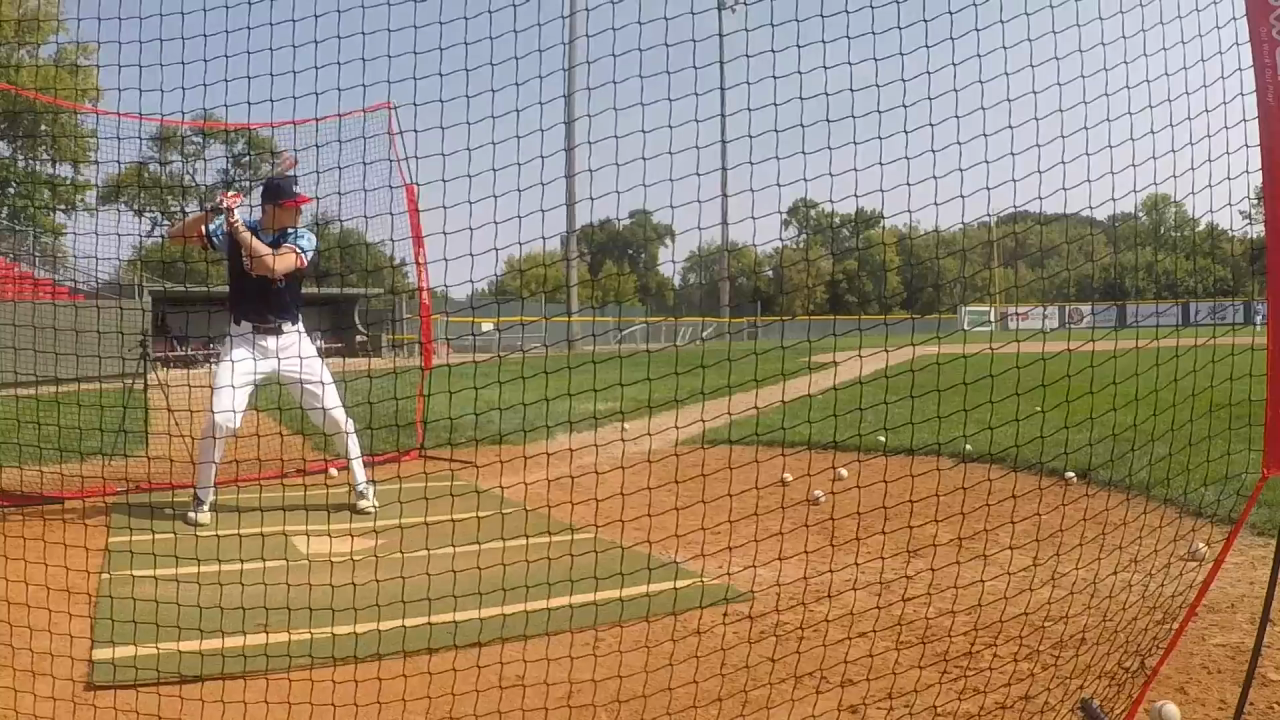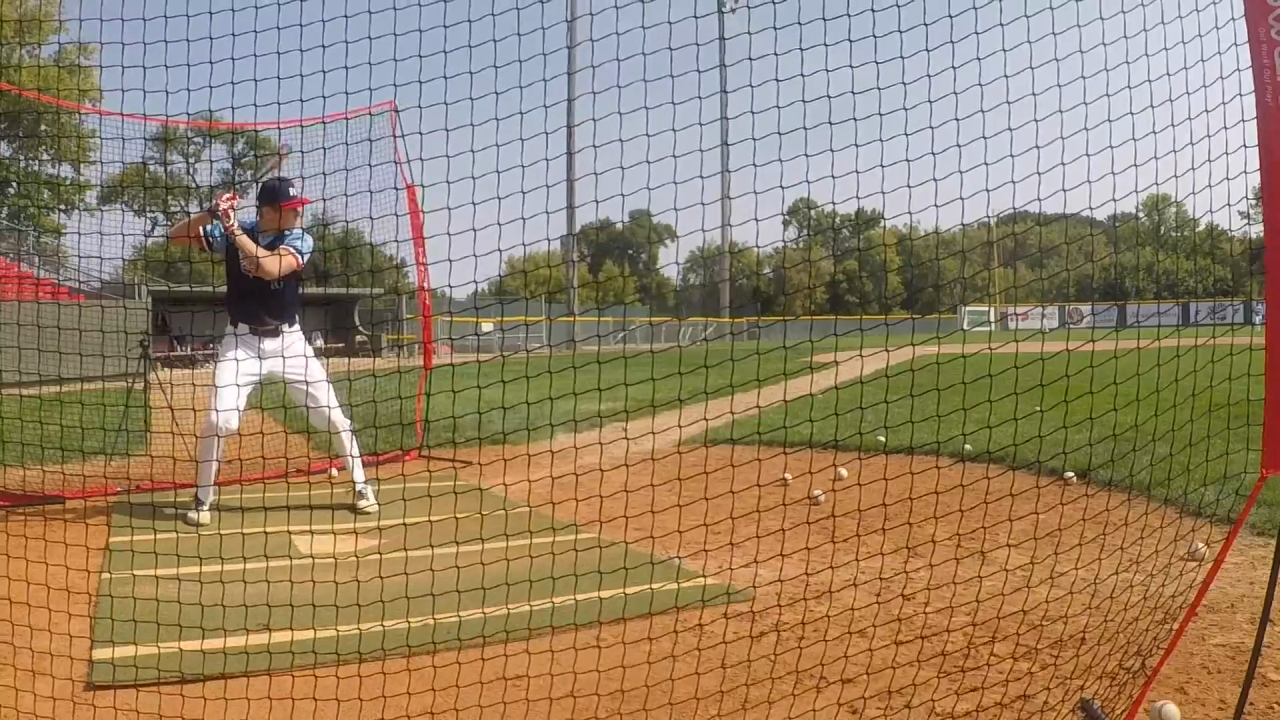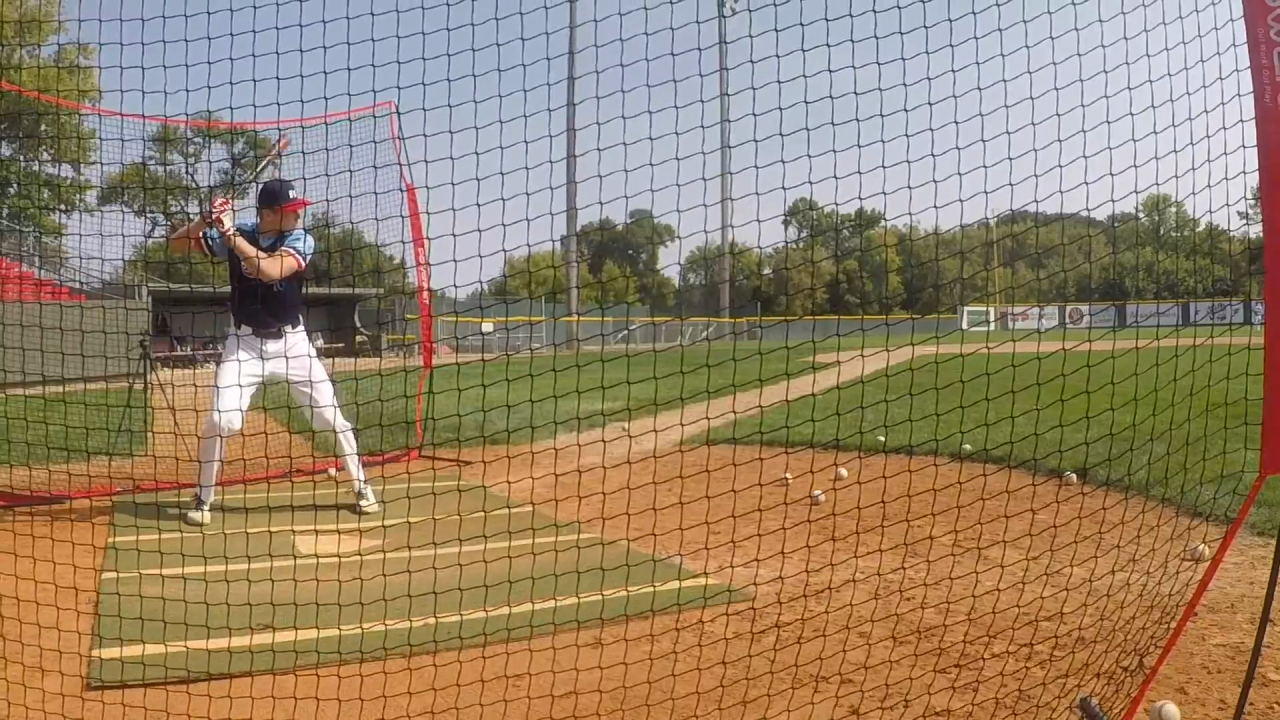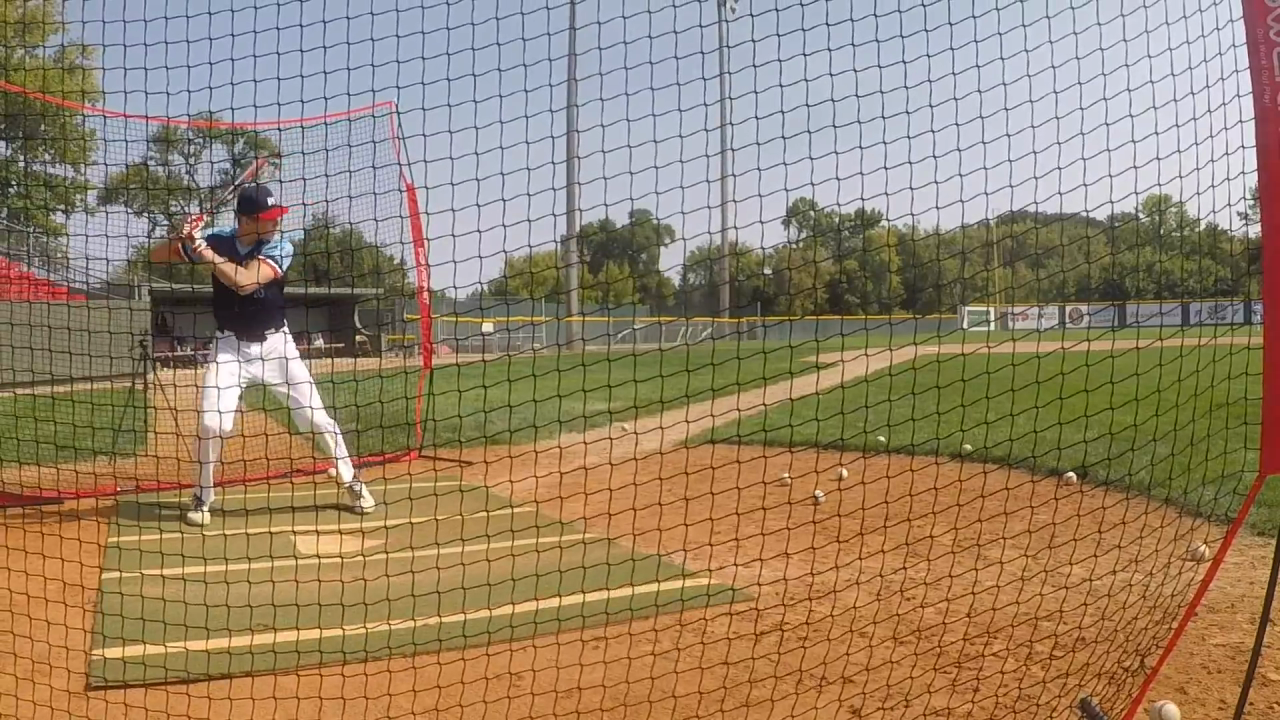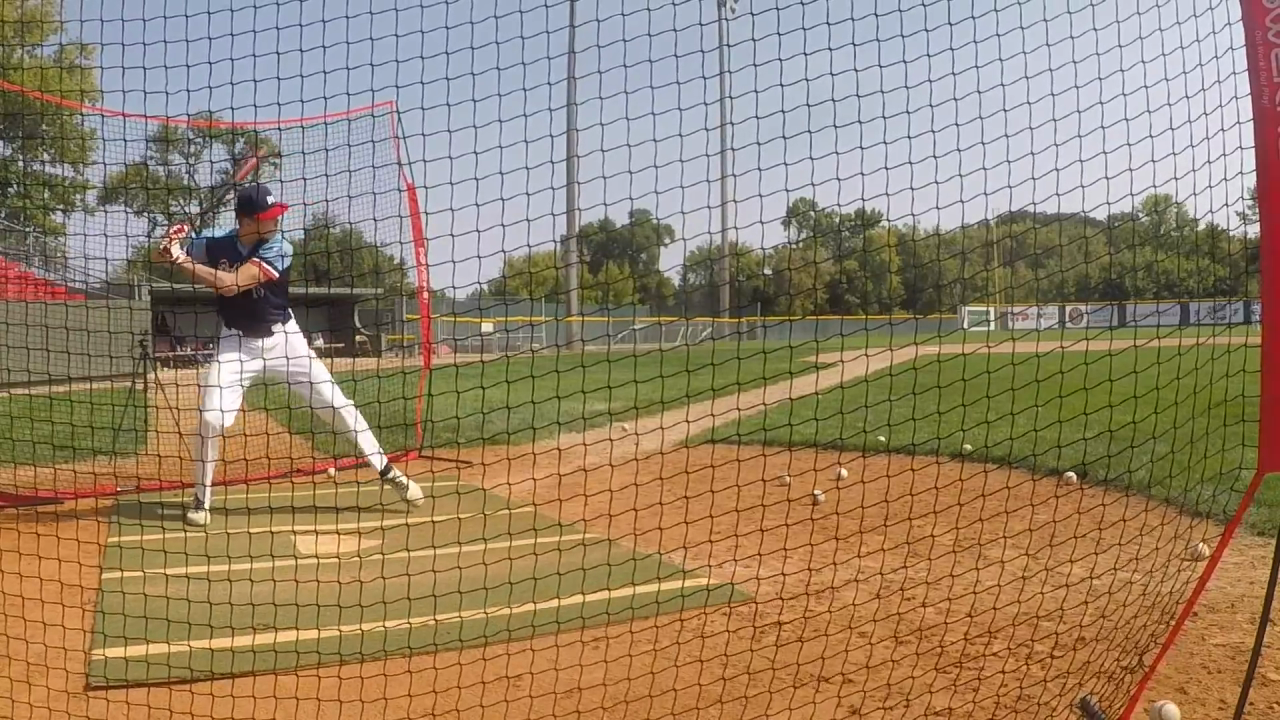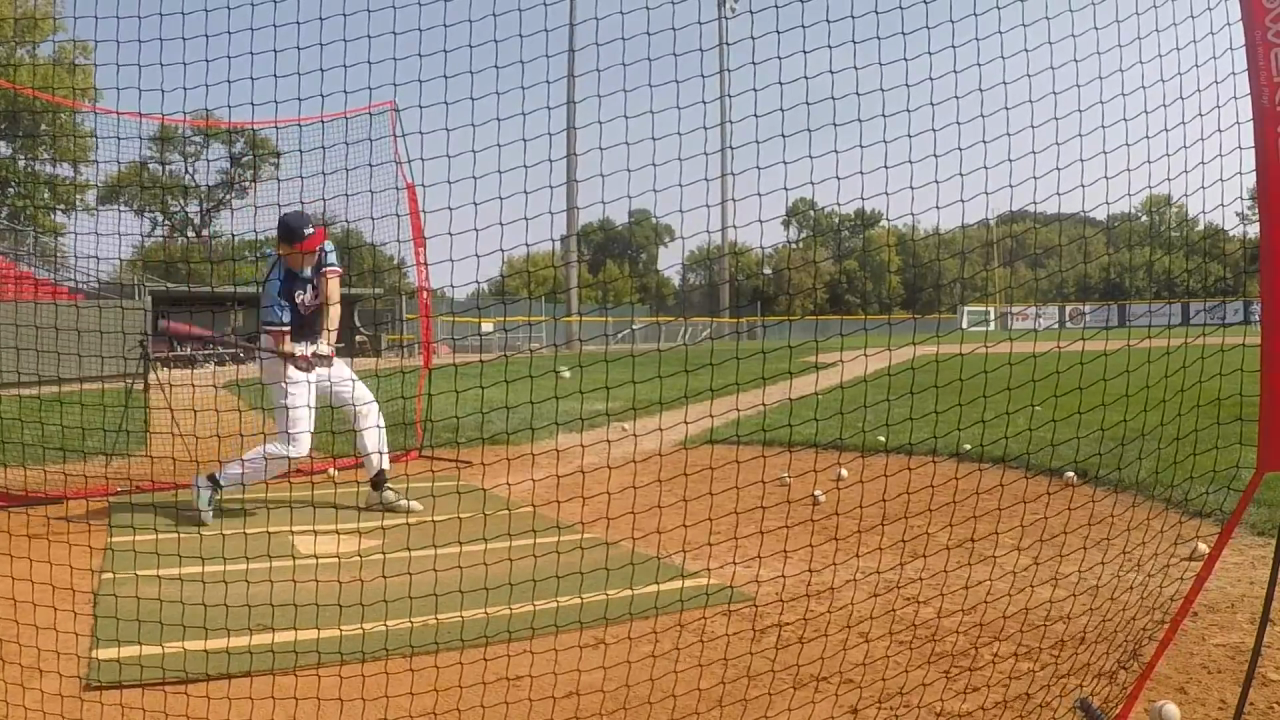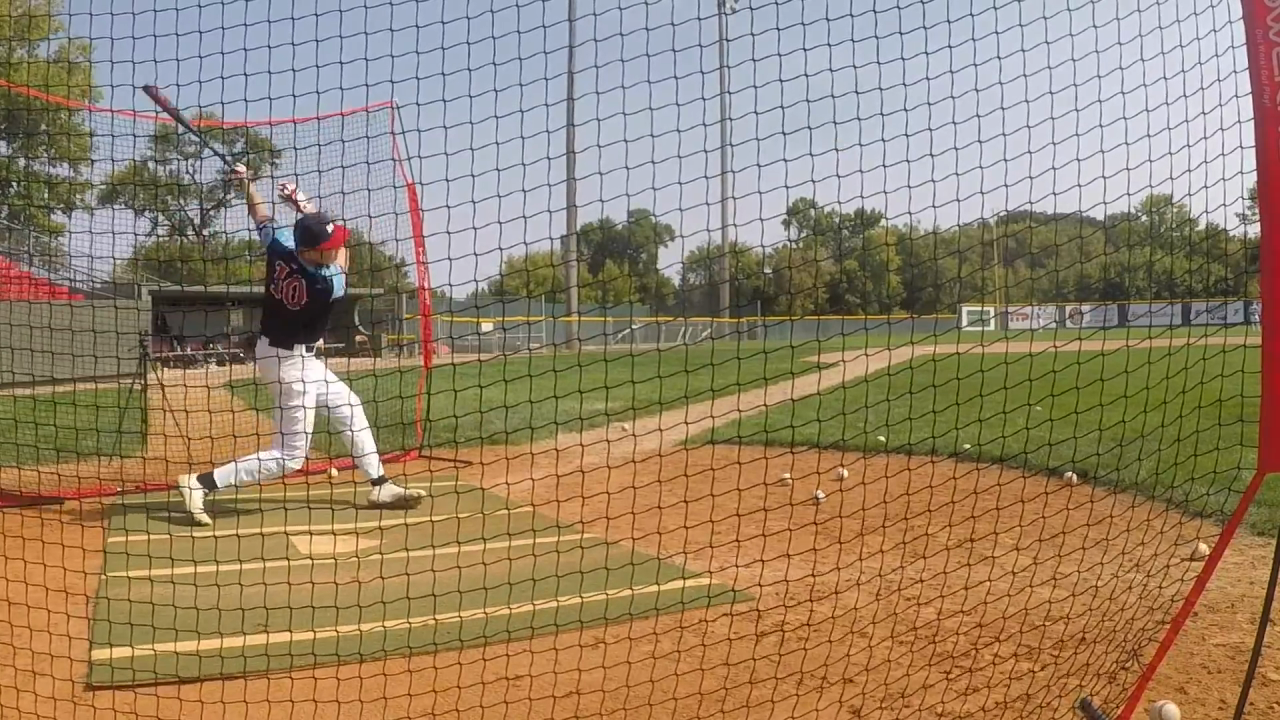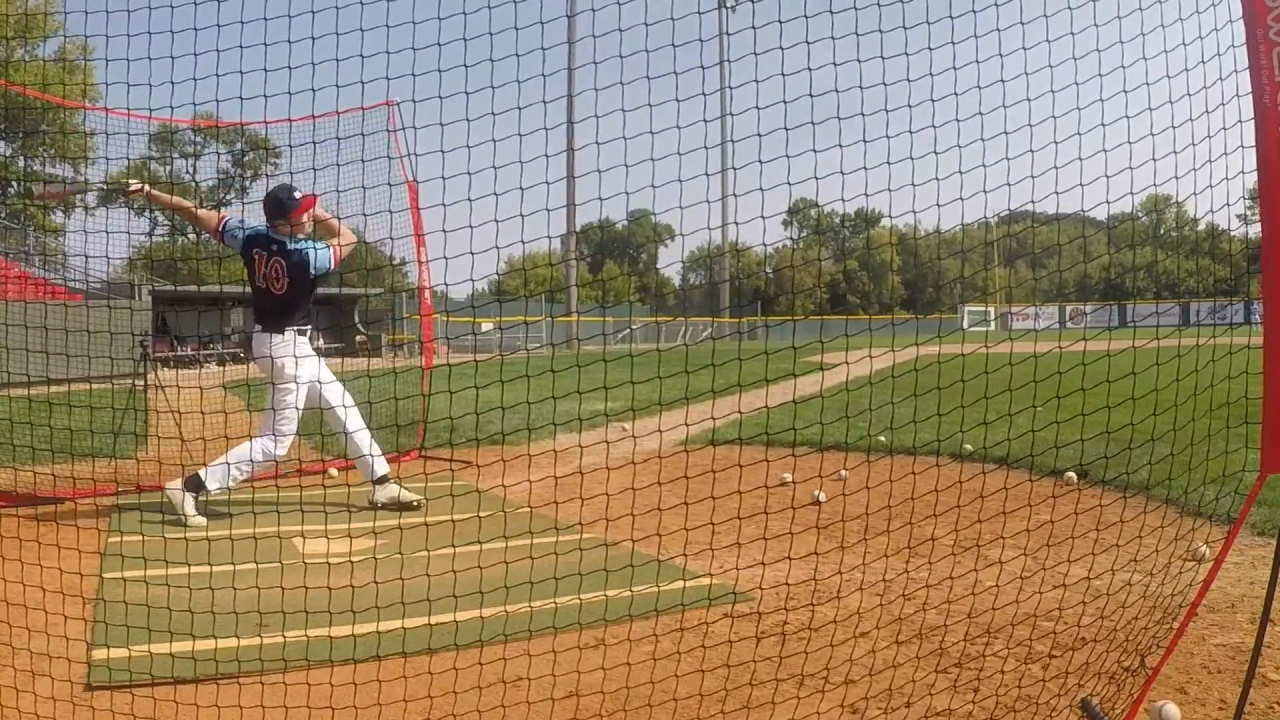
dt=0.3s
person 1, frame 1
left shoulder: (303, 238)
right shoulder: (234, 231)
left elbow: (274, 266)
right elbow: (176, 235)
left wrist: (237, 228)
right wrist: (213, 213)
left hip: (291, 338)
right hip: (244, 339)
left knee: (335, 413)
right knee: (221, 420)
left ankle: (362, 486)
right ankle: (203, 498)
person 1, frame 2
left shoulder: (300, 240)
right shoulder: (232, 231)
left elbow: (270, 268)
right elbow: (174, 237)
left wrist: (234, 231)
right wrist: (210, 214)
left hip: (289, 339)
right hip: (242, 341)
left knee: (331, 414)
right knee: (219, 420)
left ankle: (361, 486)
right ankle: (202, 499)
person 1, frame 3
left shoulder: (301, 240)
right shoulder: (238, 233)
left elbow: (270, 270)
right elbow: (175, 242)
left wrist: (229, 233)
right wrist: (207, 219)
left hip: (292, 340)
right hip: (245, 342)
left knee: (330, 416)
right knee: (221, 421)
left ankle: (361, 486)
right ankle: (203, 498)
person 1, frame 4
left shoulder: (280, 246)
right shoulder: (217, 240)
left elbow: (244, 282)
right elbow: (157, 256)
left wrist: (201, 250)
right wrist: (181, 236)
left hip: (275, 342)
right hip: (230, 346)
left knee: (316, 417)
right knee: (212, 423)
left ankle: (351, 483)
right ankle: (202, 499)
person 1, frame 5
left shoulder: (279, 247)
right shoulder: (216, 243)
left elbow: (231, 283)
right elbow: (162, 256)
left wrist: (182, 260)
right wrist: (172, 243)
left hip: (283, 337)
right hip: (237, 342)
left knee: (336, 404)
right knee: (212, 420)
left ankle: (386, 470)
right ankle: (201, 499)
person 1, frame 6
left shoulder: (323, 250)
right shoulder: (275, 288)
left elbow: (332, 299)
right elbow: (280, 345)
left wrist: (325, 344)
right wrist: (303, 356)
left hip: (315, 348)
right hip: (290, 355)
left knee: (365, 406)
right knee: (294, 446)
left ankle: (378, 488)
right ankle: (212, 486)
person 1, frame 7
left shoulder: (279, 243)
right shoulder: (329, 282)
left elbow: (260, 214)
right elbow: (340, 256)
left wrist: (245, 181)
right wrist: (303, 205)
left hip: (286, 352)
right hip: (291, 362)
left knee: (348, 406)
right knee: (290, 455)
left ankle: (380, 485)
right ankle: (201, 484)
person 1, frame 8
left shoulder: (249, 236)
right shoulder: (306, 256)
left elbow: (195, 213)
right elbow: (347, 238)
left wrist: (147, 193)
right wrist: (317, 214)
left hip: (288, 344)
right hip: (285, 346)
left knee: (343, 407)
right knee: (273, 443)
left ankle: (382, 485)
right ankle: (187, 489)
